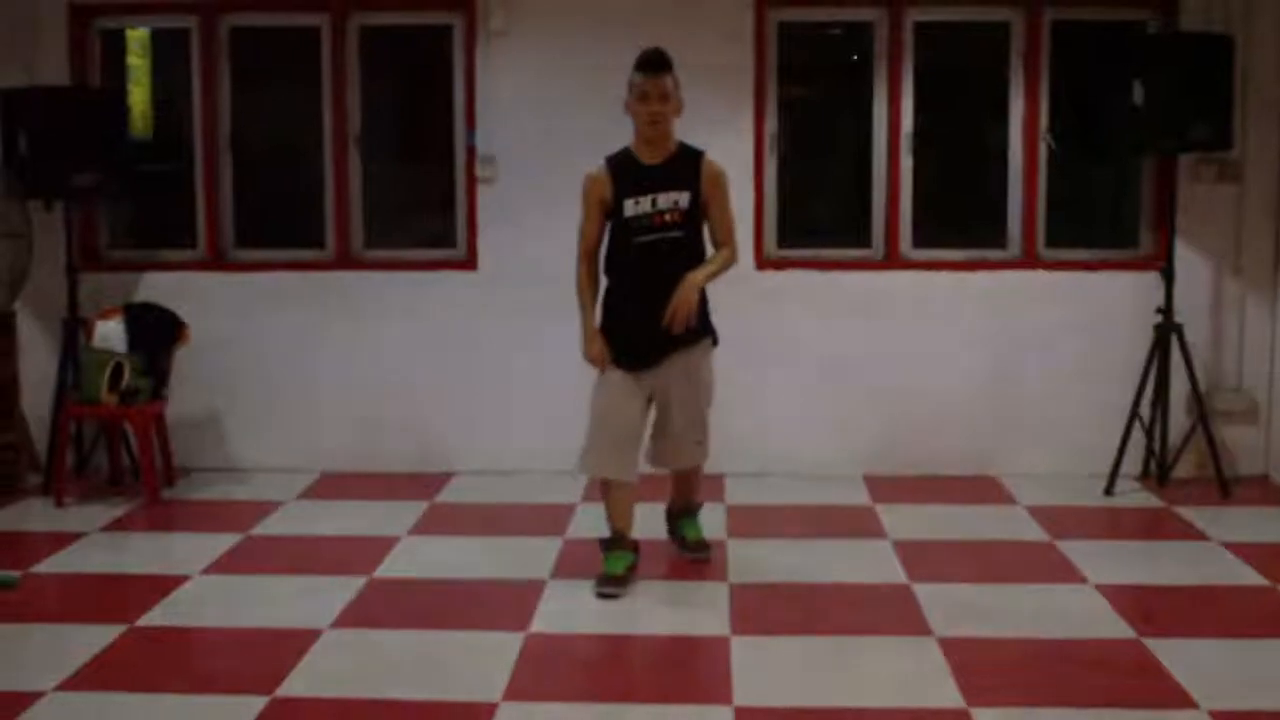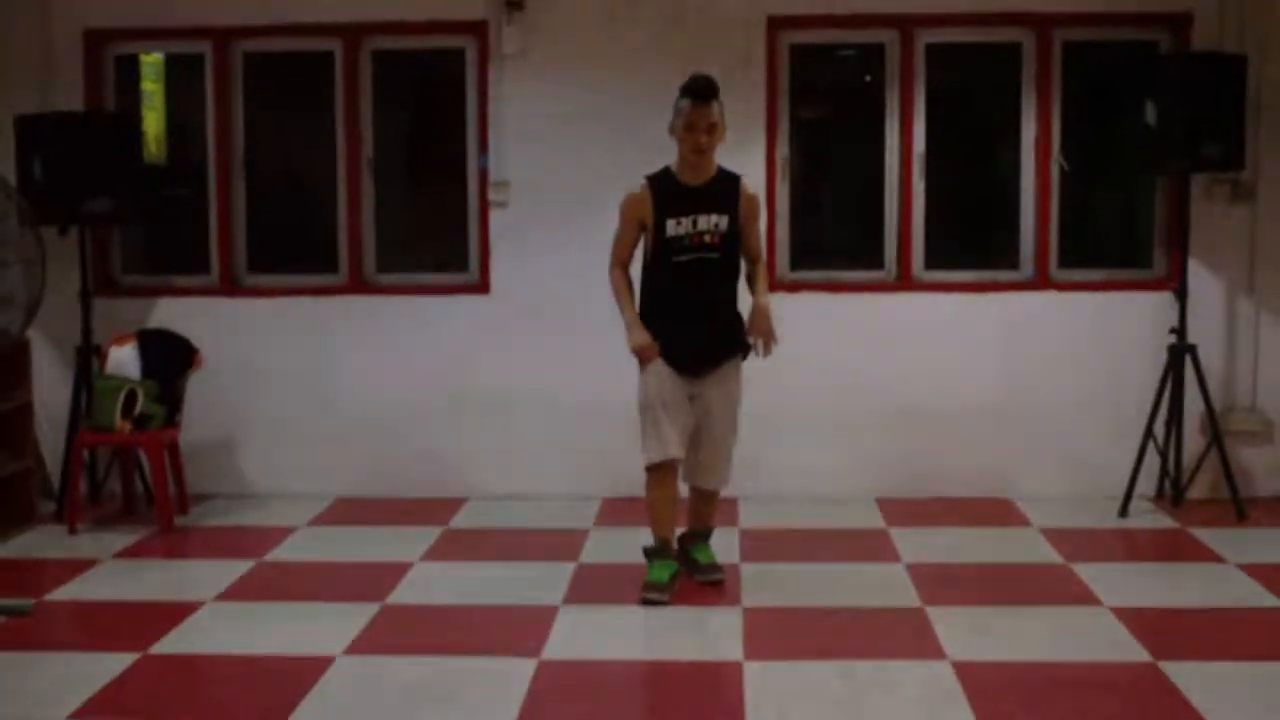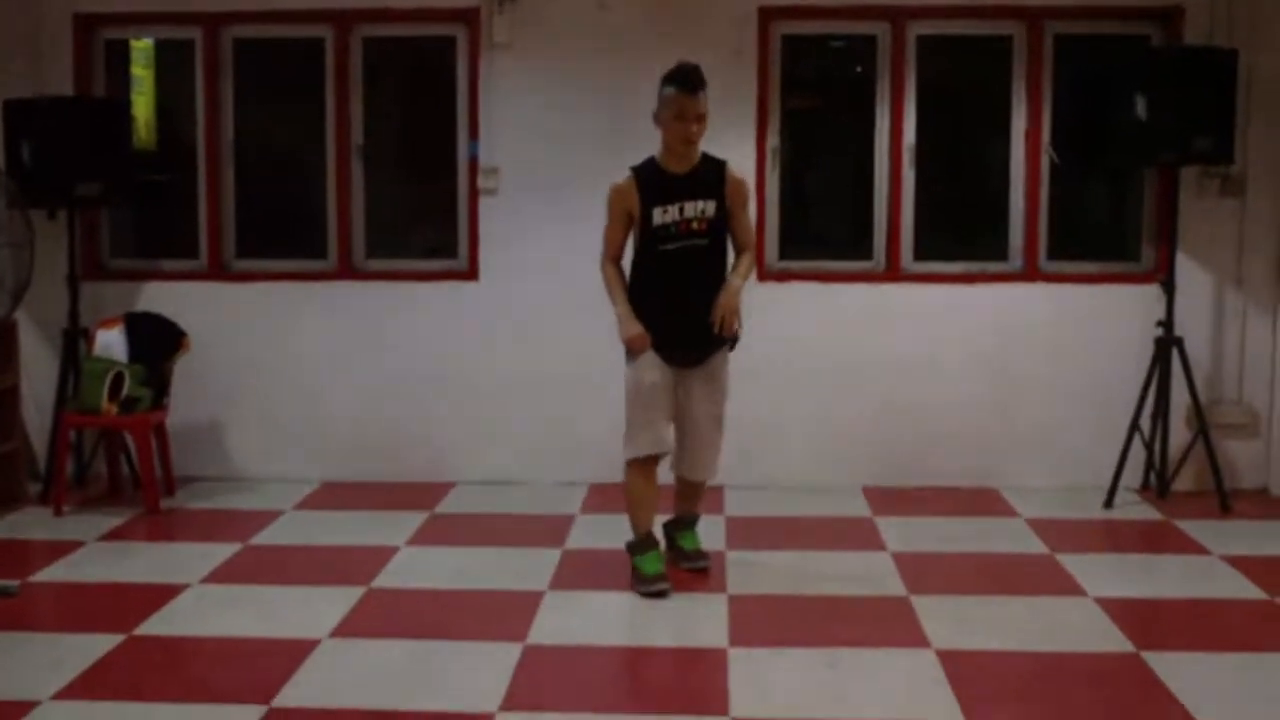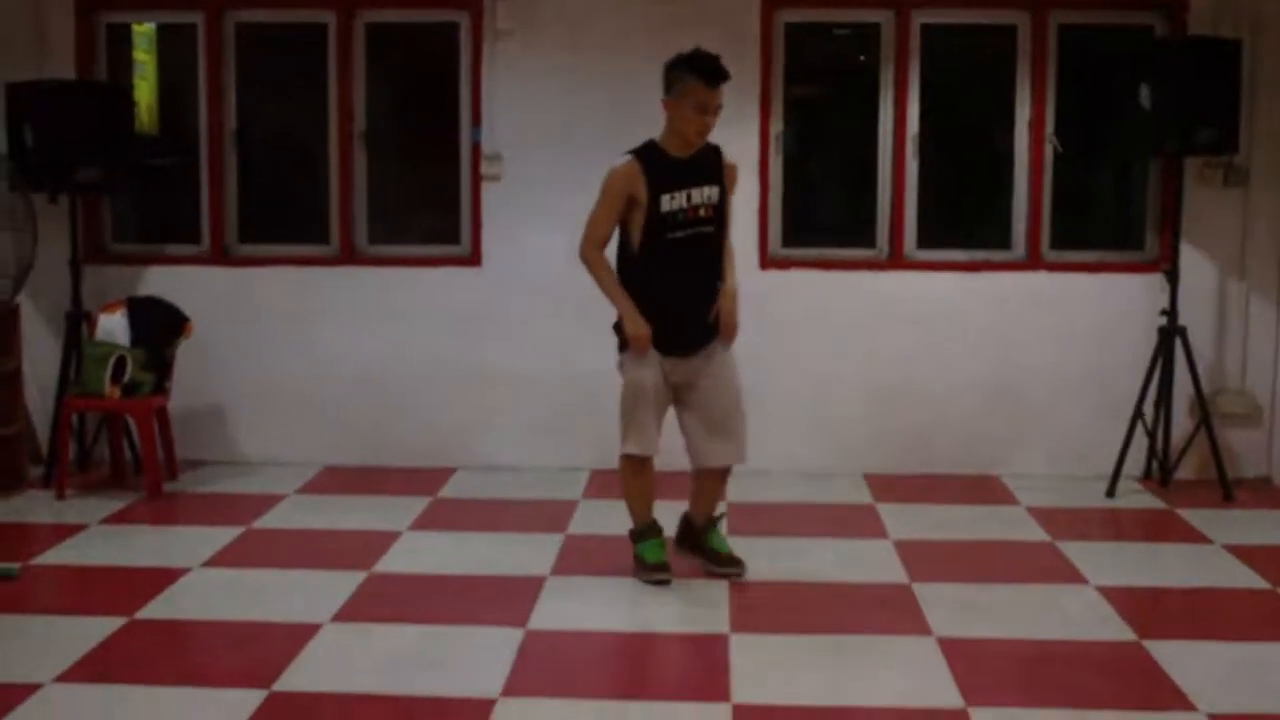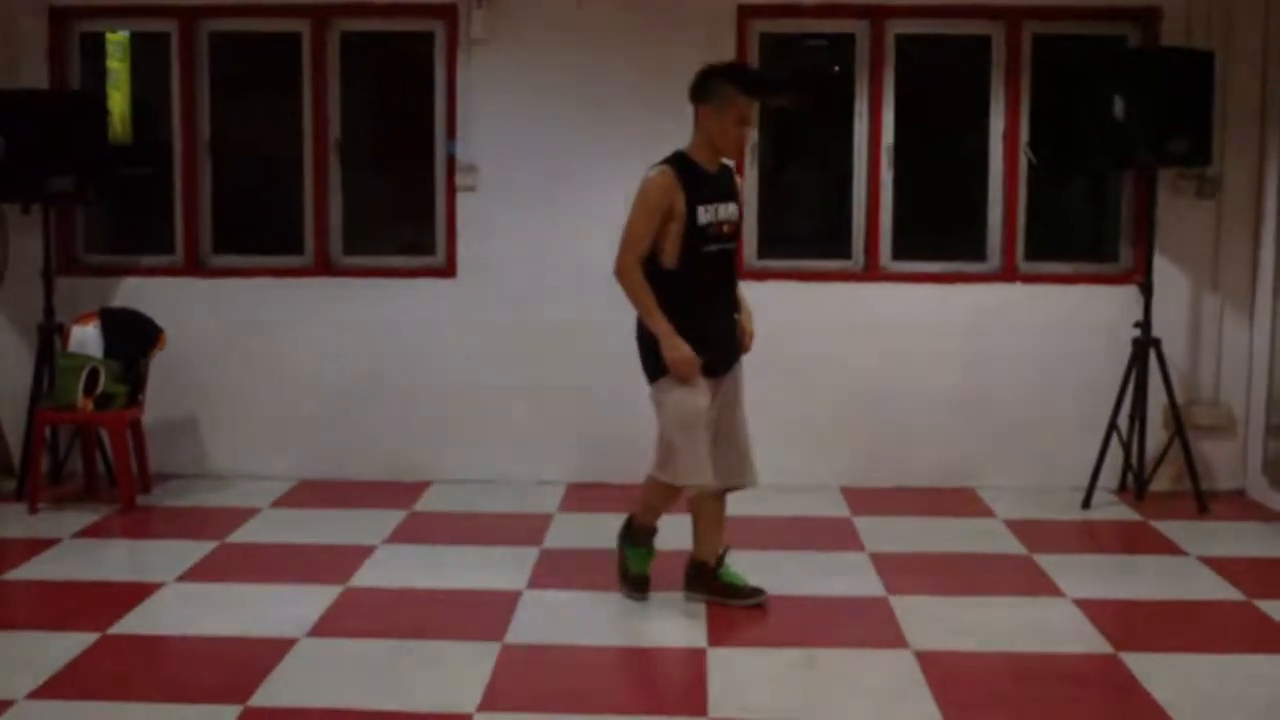
dt=0.5s
person 1, frame 1
left shoulder: (705, 172)
right shoulder: (604, 179)
left elbow: (727, 249)
right elbow: (587, 259)
left wrist: (695, 279)
right wrist: (589, 327)
left hip: (686, 333)
right hip: (624, 336)
left knee: (687, 441)
right knee: (613, 449)
left ankle: (684, 517)
right ankle: (621, 549)
person 1, frame 2
left shoulder: (741, 197)
right shoulder: (644, 197)
left elbow: (753, 260)
right elbow: (619, 266)
left wrist: (761, 301)
right wrist: (632, 324)
left hip: (721, 348)
right hip: (663, 348)
left knee: (713, 455)
right knee: (662, 455)
left ankle: (696, 543)
right ankle: (663, 556)
person 1, frame 3
left shoulder: (728, 182)
right shoulder: (630, 187)
left elbow: (745, 248)
right elbow: (610, 259)
left wrist: (734, 286)
right wrist: (623, 314)
left hip: (707, 338)
right hip: (650, 339)
left knee: (700, 448)
right knee: (644, 447)
left ankle: (683, 529)
right ankle: (645, 548)
person 1, frame 4
left shoulder: (722, 168)
right shoulder: (631, 172)
right elbow: (591, 248)
left wrist: (729, 289)
right wrist: (627, 312)
left hip: (706, 331)
right hip: (649, 332)
left knee: (724, 438)
right knee: (639, 442)
left ankle: (700, 527)
right ankle: (646, 537)
person 1, frame 5
left shoulder: (730, 183)
right shoulder: (665, 182)
right elbow: (627, 266)
left wrist: (741, 310)
right wrist: (668, 338)
left hip: (721, 346)
right hip: (677, 348)
left knee: (718, 463)
right knee: (682, 461)
left ankle: (706, 567)
right ankle: (637, 533)
